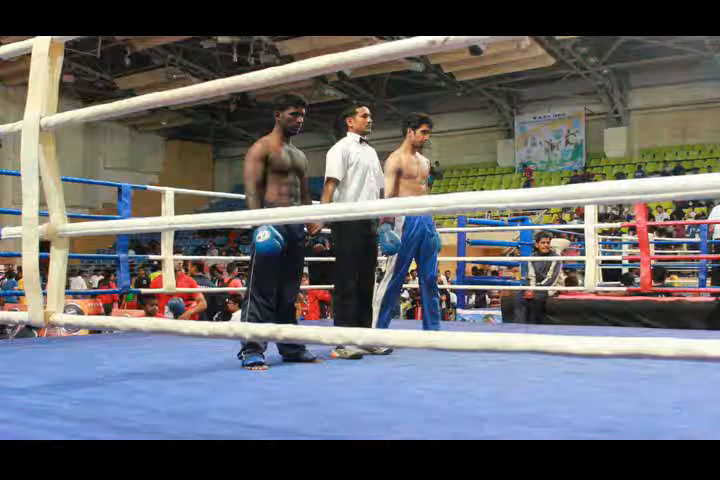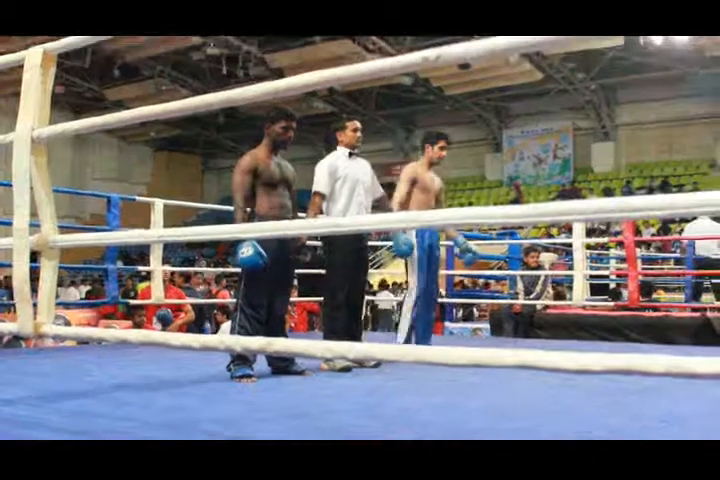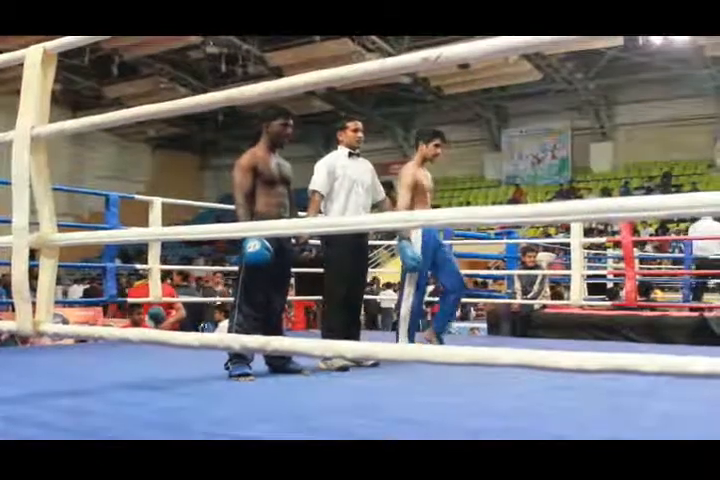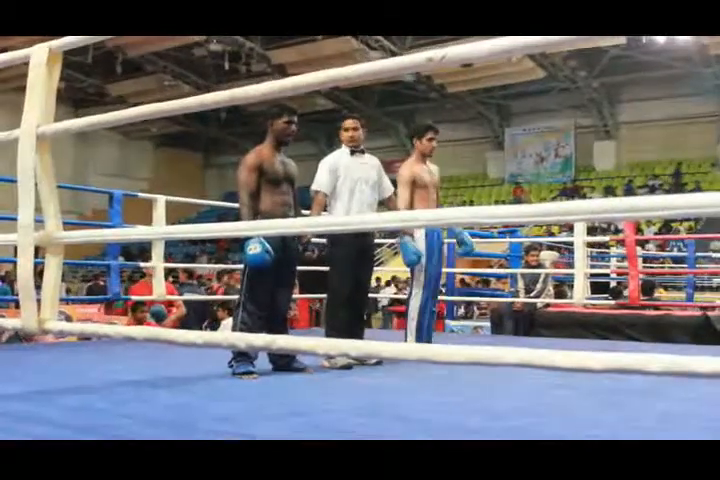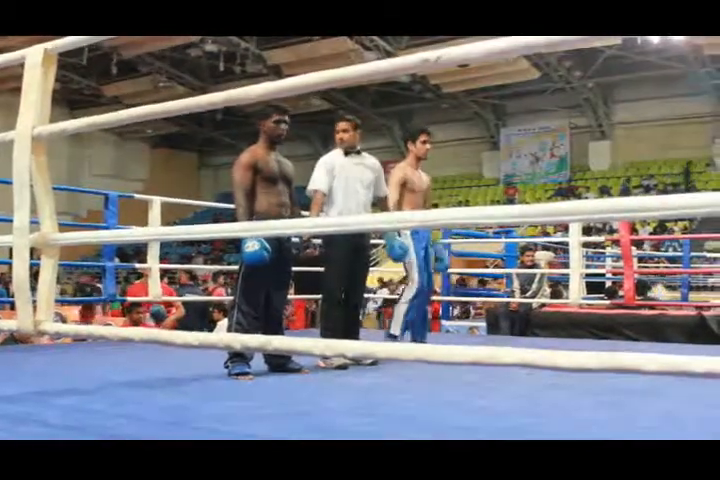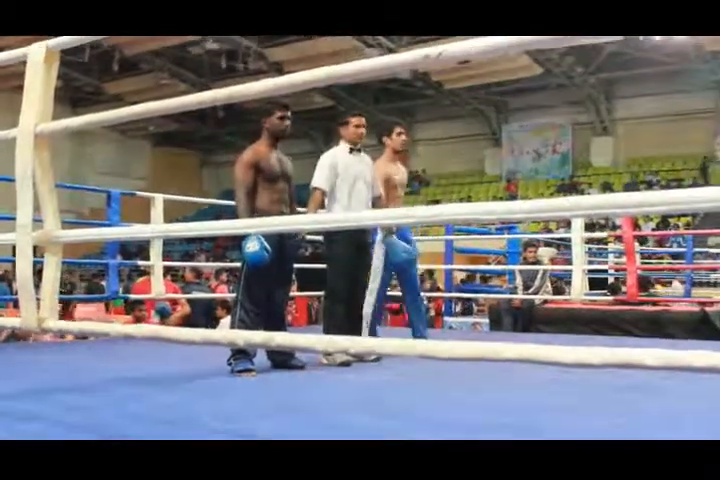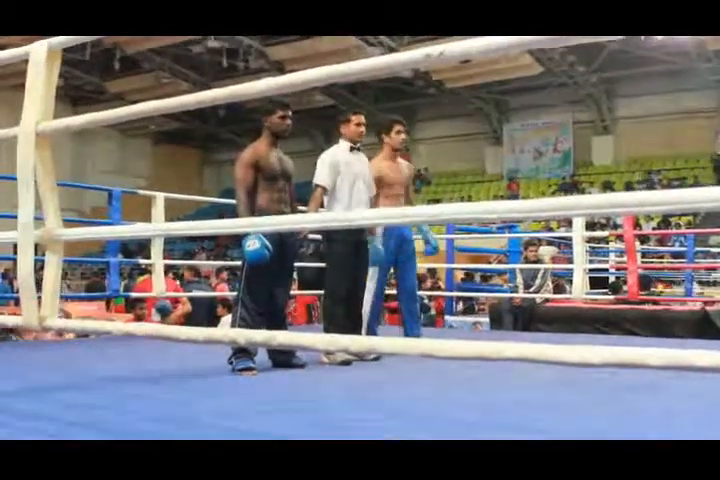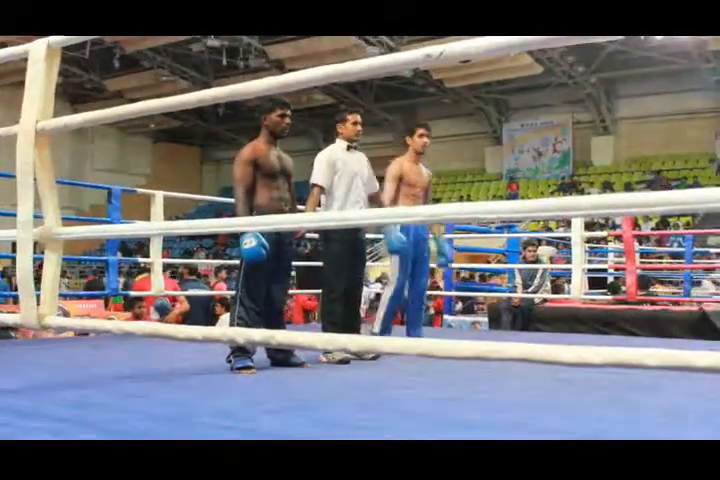
dt=0.5s
person 1, frame 1
left shoulder: (300, 156)
right shoulder: (261, 148)
right elbow: (251, 188)
right wrist: (260, 222)
left hip: (296, 225)
right hip: (272, 222)
left knee: (289, 291)
right knee: (262, 290)
left ankle: (291, 347)
right ankle: (251, 350)
person 1, frame 2
left shoulder: (288, 168)
right shoulder: (251, 161)
right elbow: (240, 201)
left wrist: (299, 236)
right wrist: (245, 236)
left hip: (286, 236)
right hip: (262, 235)
left knee: (279, 303)
right knee: (252, 302)
left ankle: (280, 359)
right ankle: (240, 362)
person 1, frame 3
left shoulder: (285, 165)
right shoulder: (250, 159)
right elbow: (241, 199)
left hip: (283, 235)
right hip: (260, 233)
left knee: (276, 301)
right knee: (249, 300)
left ankle: (278, 357)
right ankle: (238, 360)
person 1, frame 4
left shoulder: (290, 164)
right shoulder: (255, 158)
right elbow: (246, 198)
right wrist: (250, 234)
left hip: (288, 234)
right hip: (265, 233)
left knee: (282, 300)
right knee: (254, 298)
left ankle: (282, 356)
right ankle: (241, 358)
person 1, frame 5
left shoulder: (286, 164)
right shoulder: (249, 157)
right elbow: (241, 197)
left hip: (284, 234)
left knee: (277, 300)
right knee: (248, 298)
left ankle: (277, 356)
right ankle: (237, 359)
person 1, frame 6
left shoulder: (286, 161)
right shoulder: (251, 155)
right elbow: (242, 195)
left wrist: (298, 231)
right wrist: (249, 231)
left hip: (286, 231)
right hip: (262, 230)
left knee: (279, 296)
right knee: (251, 295)
left ankle: (280, 353)
right ankle: (240, 355)
person 1, frame 7
left shoulder: (286, 160)
right shoulder: (251, 154)
right elbow: (242, 194)
left wrist: (299, 229)
right wrist: (249, 230)
left hip: (286, 230)
left knee: (280, 296)
right knee: (252, 294)
left ankle: (281, 352)
right ankle: (241, 354)
person 1, frame 8
left shoulder: (286, 158)
right shoulder: (250, 152)
right elbow: (241, 193)
right wrist: (246, 229)
left hip: (284, 229)
left knee: (277, 294)
right knee: (250, 293)
left ankle: (279, 350)
right ankle: (240, 353)
person 2, frame 1
left shoulder: (371, 152)
right shoulder: (342, 148)
left elbow: (380, 186)
right elbow: (331, 183)
left hip: (369, 221)
right hip: (349, 221)
left knee: (366, 281)
right knee: (347, 281)
right ankle: (342, 341)
person 2, frame 2
left shoulder: (365, 165)
right shoulder: (330, 162)
left elbow: (379, 196)
right elbow: (318, 197)
left hip: (360, 235)
right hip: (339, 234)
left knee: (357, 294)
right knee: (337, 294)
person 2, frame 3
left shoulder: (367, 166)
right shoulder: (329, 162)
left elbow: (381, 199)
right elbow: (317, 196)
left hip: (360, 234)
right hip: (338, 233)
left knee: (355, 293)
right knee: (335, 292)
person 2, frame 4
left shoulder: (374, 163)
right shoulder: (333, 161)
left elbow: (388, 196)
right elbow: (321, 196)
left hip: (366, 233)
right hip: (342, 232)
left knee: (360, 292)
right knee: (339, 291)
person 2, frame 5
left shoulder: (372, 163)
right shoulder: (328, 161)
left elbow: (382, 197)
right elbow: (319, 195)
left hip: (361, 234)
right hip: (337, 233)
left knee: (355, 292)
right knee: (333, 291)
person 2, frame 6
left shoulder: (367, 161)
right shoulder: (331, 157)
left elbow: (375, 197)
right elbow: (318, 192)
left hip: (362, 231)
right hip: (340, 230)
left knee: (358, 289)
right knee: (337, 289)
person 2, frame 7
left shoulder: (363, 159)
right shoulder: (331, 155)
right elbow: (320, 190)
left hip: (360, 230)
right hip: (339, 229)
left knee: (357, 288)
right knee: (336, 288)
person 2, frame 8
left shoulder: (362, 158)
right shoulder: (329, 155)
left elbow: (373, 192)
right elbow: (317, 190)
left hip: (358, 229)
right hip: (336, 228)
left knee: (354, 287)
right knee: (334, 287)
person 3, frame 1
left shoulder: (424, 161)
right shoulder: (396, 160)
right elbow: (387, 196)
left wrist: (433, 225)
right wrist: (386, 227)
left hip: (426, 221)
right hip: (406, 221)
left knee: (429, 278)
right knee: (394, 277)
left ankle: (432, 329)
right ankle: (377, 328)
person 3, frame 2
left shoulder: (437, 181)
right shoulder: (412, 170)
right elbow: (397, 202)
left wrist: (460, 241)
right wrist: (398, 231)
left hip: (432, 233)
right hip: (414, 231)
left knee: (430, 292)
right knee: (418, 287)
left ankle: (423, 343)
right ankle: (403, 340)
person 3, frame 3
left shoulder: (426, 173)
right shoulder: (409, 172)
right elbow: (402, 210)
right wrist: (405, 242)
left hip: (432, 233)
right hip: (417, 234)
left knee: (455, 283)
right knee: (414, 291)
left ankle: (435, 330)
right ankle: (404, 344)
person 3, frame 4
left shoulder: (433, 169)
right shoulder: (408, 169)
right elbow: (402, 206)
left wrist: (456, 230)
right wrist: (406, 239)
left hip: (436, 230)
right hip: (421, 231)
left knee: (432, 289)
right knee: (421, 287)
left ankle: (425, 341)
right ankle: (413, 342)
person 3, frame 5
left shoulder: (424, 176)
right shoulder: (400, 172)
right elbow: (391, 206)
left wrist: (437, 246)
right wrist: (392, 236)
left hip: (423, 233)
right hip: (408, 231)
left knee: (426, 287)
right knee: (416, 283)
left ankle: (419, 340)
right ankle: (394, 333)
person 3, frame 6
left shoulder: (402, 169)
right shoulder: (381, 167)
right wrist: (390, 238)
left hip: (402, 229)
right hip: (387, 232)
left knee: (412, 285)
right knee: (378, 285)
left ankle: (420, 335)
right ankle: (367, 336)
person 3, frame 7
left shoulder: (407, 168)
right shoulder: (376, 167)
left wrist: (424, 229)
right wrist: (372, 239)
left hip: (404, 228)
right hip: (385, 228)
left knee: (409, 285)
right knee: (376, 285)
left ankle: (413, 335)
right ankle: (367, 336)
person 3, frame 8
left shoulder: (427, 174)
right shoulder: (398, 166)
right elbow: (386, 199)
left wrist: (438, 239)
right wrist: (389, 228)
left hip: (421, 228)
right hip: (402, 225)
left knee: (419, 285)
right knee: (398, 281)
left ankle: (414, 335)
right ankle: (379, 332)
